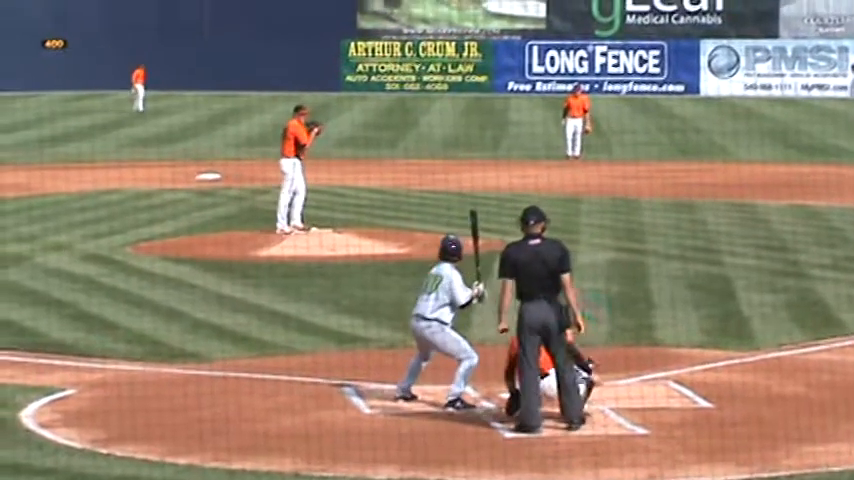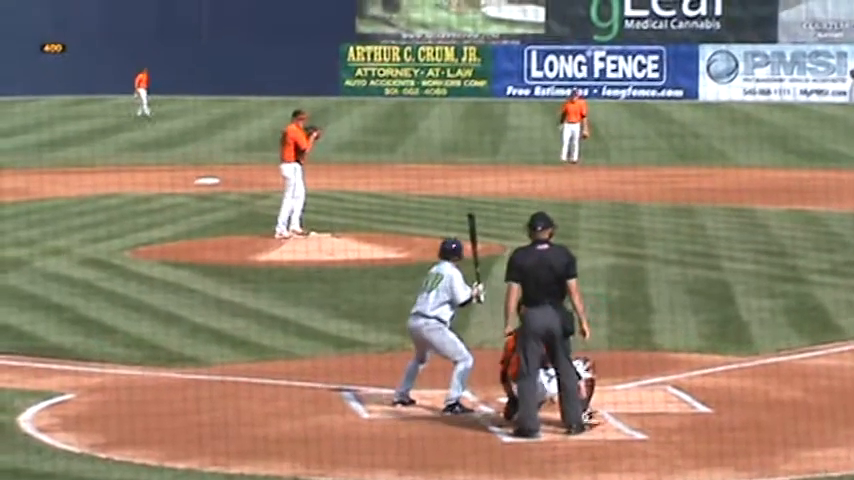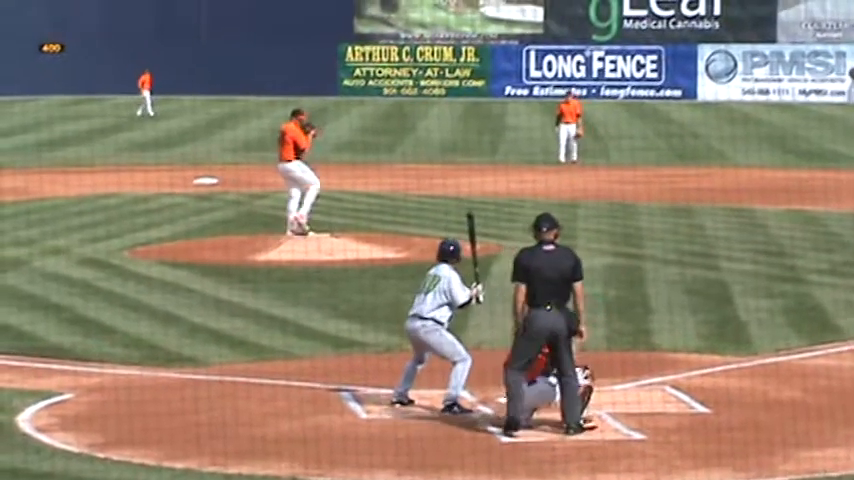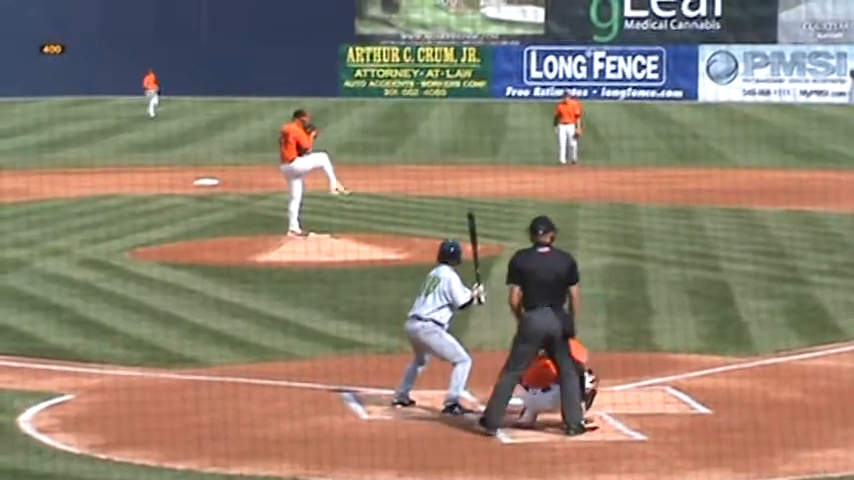
dt=0.2s
person 1, frame 1
left shoulder: (512, 251)
right shoulder: (557, 248)
left elbow: (507, 289)
right elbow: (567, 286)
left wrist: (502, 319)
right wrist: (576, 315)
left hip: (528, 312)
right hip: (552, 311)
left knee: (528, 369)
right knee: (564, 366)
left ankle: (530, 421)
right ankle: (573, 416)
person 1, frame 2
left shoulder: (519, 256)
right shoulder: (564, 255)
left elbow: (513, 293)
right elbow: (574, 292)
left wrist: (509, 323)
right wrist: (583, 321)
left hip: (532, 317)
right hip: (557, 317)
left knee: (527, 374)
right knee: (566, 371)
left ankle: (528, 425)
right ankle: (574, 422)
person 1, frame 3
left shoulder: (525, 256)
right shoulder: (570, 256)
left elbow: (520, 296)
right elbow: (579, 294)
left wrist: (518, 324)
right wrist: (580, 324)
left hip: (536, 319)
right hip: (561, 319)
left knee: (515, 369)
right knee: (567, 372)
left ankle: (514, 418)
right ankle: (572, 423)
person 1, frame 4
left shoulder: (520, 259)
right shoulder: (566, 259)
left elbow: (513, 300)
right elbow: (574, 298)
left wrist: (522, 321)
right wrist: (571, 323)
left hip: (532, 320)
right hip: (557, 321)
left knee: (511, 372)
right knee: (567, 373)
left ankle: (490, 422)
right ankle: (574, 424)
person 2, frame 1
left shoulder: (434, 271)
right shoulder: (452, 274)
right elbow: (462, 303)
left wrist: (471, 293)
right wrist: (476, 293)
left hip: (417, 323)
right hip: (433, 326)
left knee: (423, 355)
right knee: (469, 358)
left ankle: (403, 391)
right ankle: (454, 399)
person 2, frame 2
left shoulder: (434, 270)
right shoulder: (453, 273)
right elbow: (462, 301)
left wrist: (471, 293)
right wrist: (476, 292)
left hip: (415, 321)
right hip: (431, 325)
left knee: (420, 357)
right knee: (465, 359)
left ankle: (401, 396)
right ankle: (452, 403)
person 2, frame 3
left shoulder: (433, 272)
right shoulder: (451, 275)
right elbow: (461, 303)
left wrist: (470, 294)
right wrist: (475, 293)
left hip: (412, 323)
right hip: (428, 326)
left knee: (419, 358)
right knee: (463, 359)
left ankle: (399, 395)
right ankle: (451, 403)
person 2, frame 4
left shoulder: (434, 273)
right shoulder: (450, 276)
right elbow: (462, 304)
left wrist: (472, 294)
right wrist: (476, 294)
left hip: (412, 324)
right hip: (429, 327)
left knee: (420, 359)
right knee: (463, 360)
left ankle: (400, 396)
right ankle: (451, 404)
person 3, frame 1
left shoulder: (291, 125)
right shoulder: (297, 126)
right elbow: (305, 146)
left wrist: (310, 133)
right wrist: (313, 133)
left hip: (293, 162)
right hip: (292, 162)
left knee: (300, 191)
right knee: (287, 194)
left ankle: (295, 223)
right ankle: (281, 226)
person 3, frame 2
left shoulder: (289, 130)
right shoulder: (296, 131)
right elbow: (305, 151)
left wrist: (308, 137)
right wrist: (312, 138)
left hip: (289, 166)
right hip: (292, 167)
left knee: (299, 196)
right knee: (290, 199)
left ankle: (294, 227)
right ankle: (280, 231)
person 3, frame 3
left shoulder: (285, 128)
right shoulder: (294, 130)
right elbow: (304, 150)
left wrist: (306, 135)
right wrist: (310, 136)
left hip: (284, 165)
right hip: (293, 165)
left knee: (295, 195)
right knee: (314, 185)
left ankle: (292, 227)
right ankle: (302, 214)
person 3, frame 4
left shoulder: (285, 129)
right shoulder: (297, 131)
right elbow: (307, 150)
left wrist: (307, 136)
right wrist: (311, 136)
left hip: (286, 167)
right hip: (295, 164)
left knee: (295, 197)
right knee: (322, 158)
left ankle: (293, 229)
right ankle: (335, 186)
